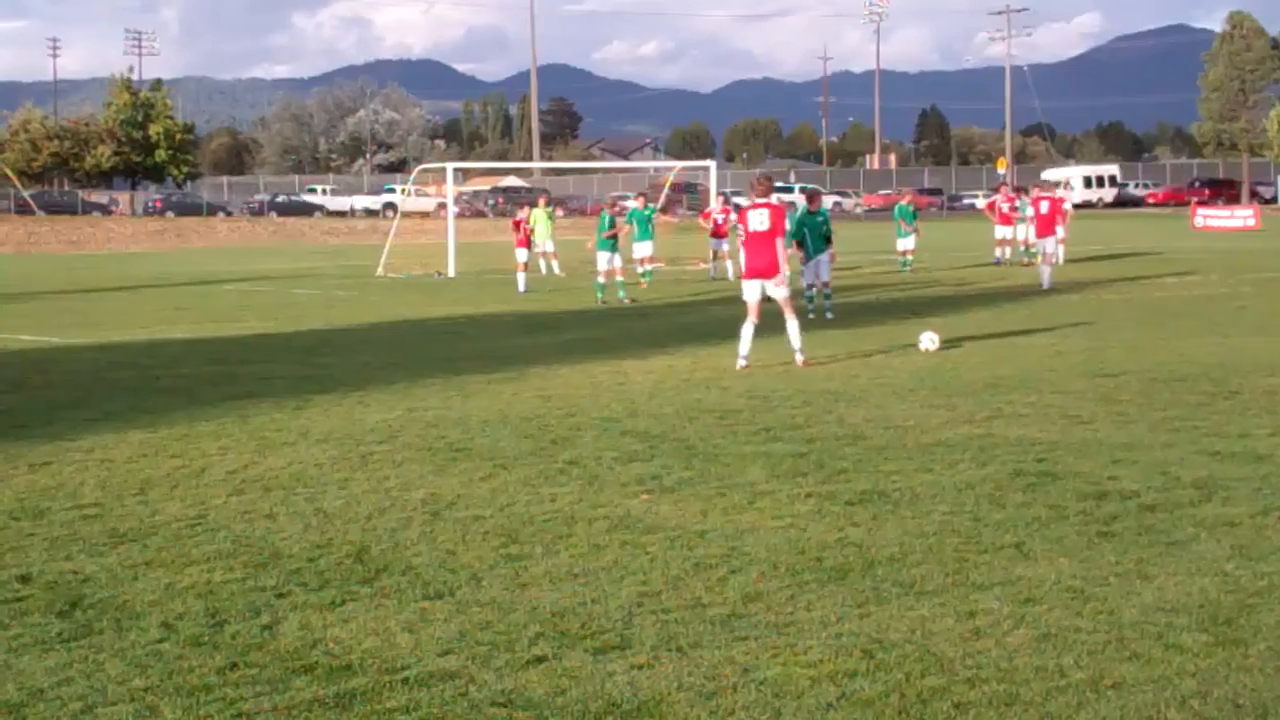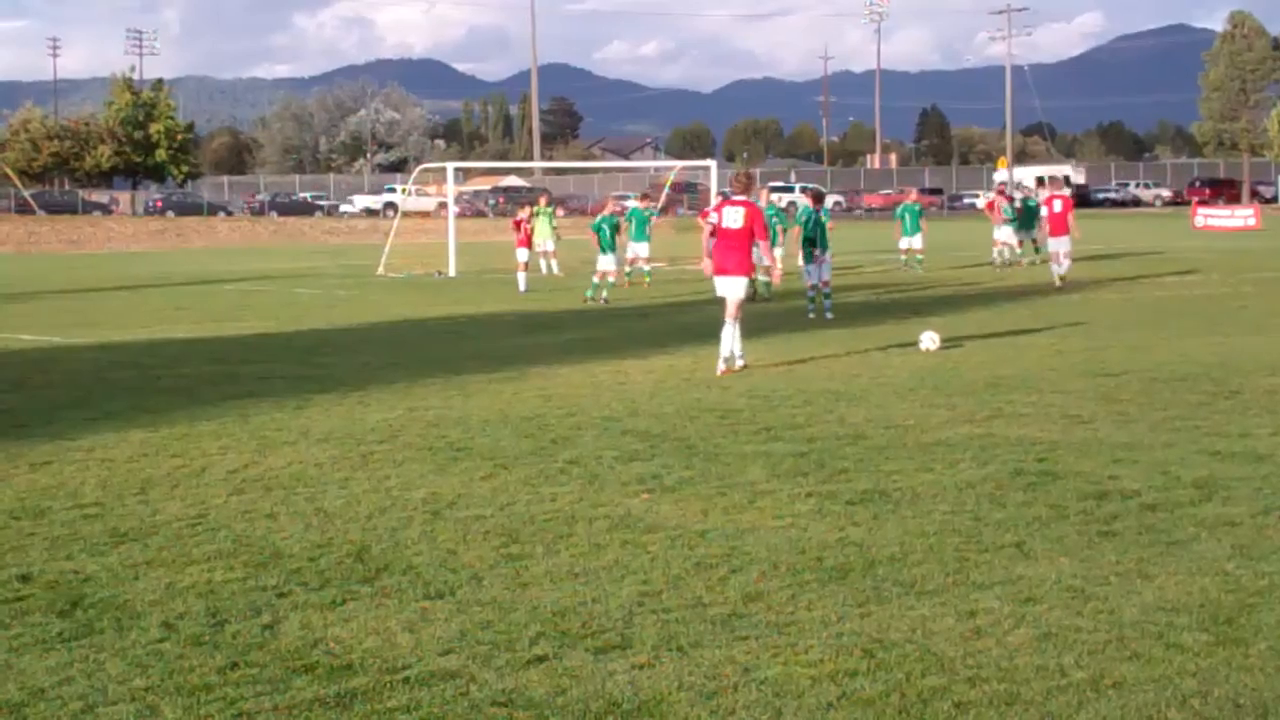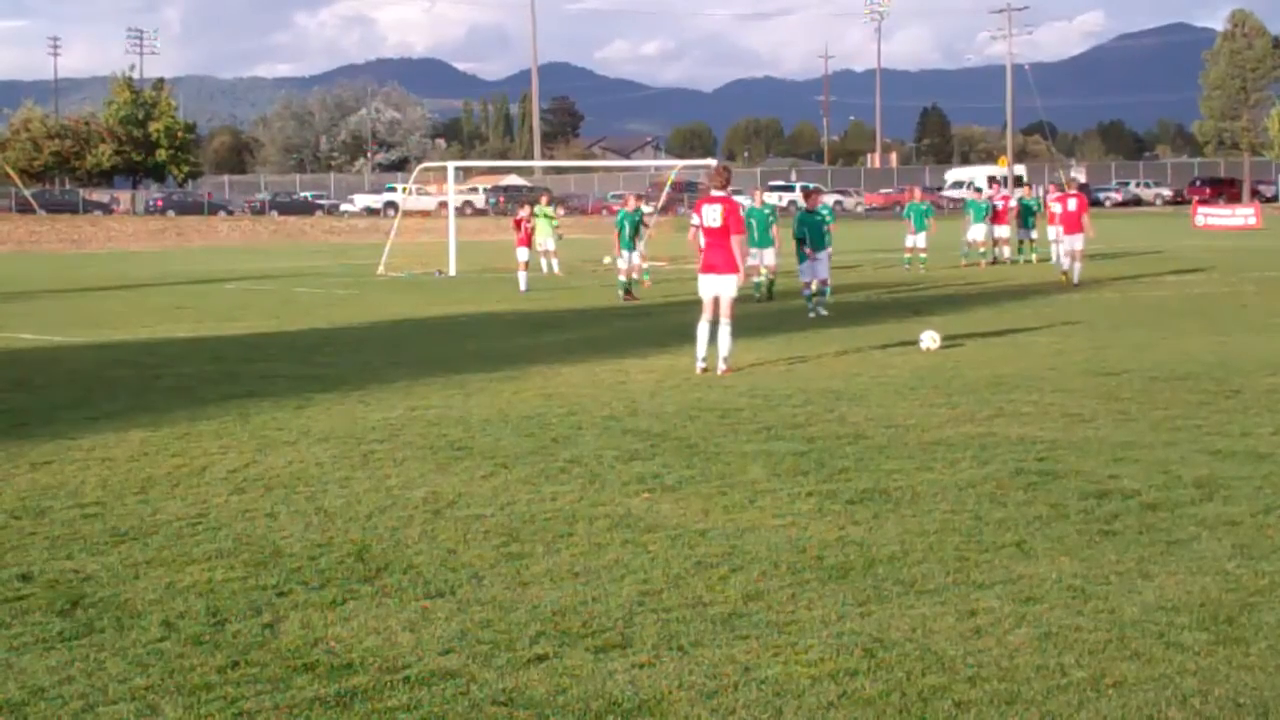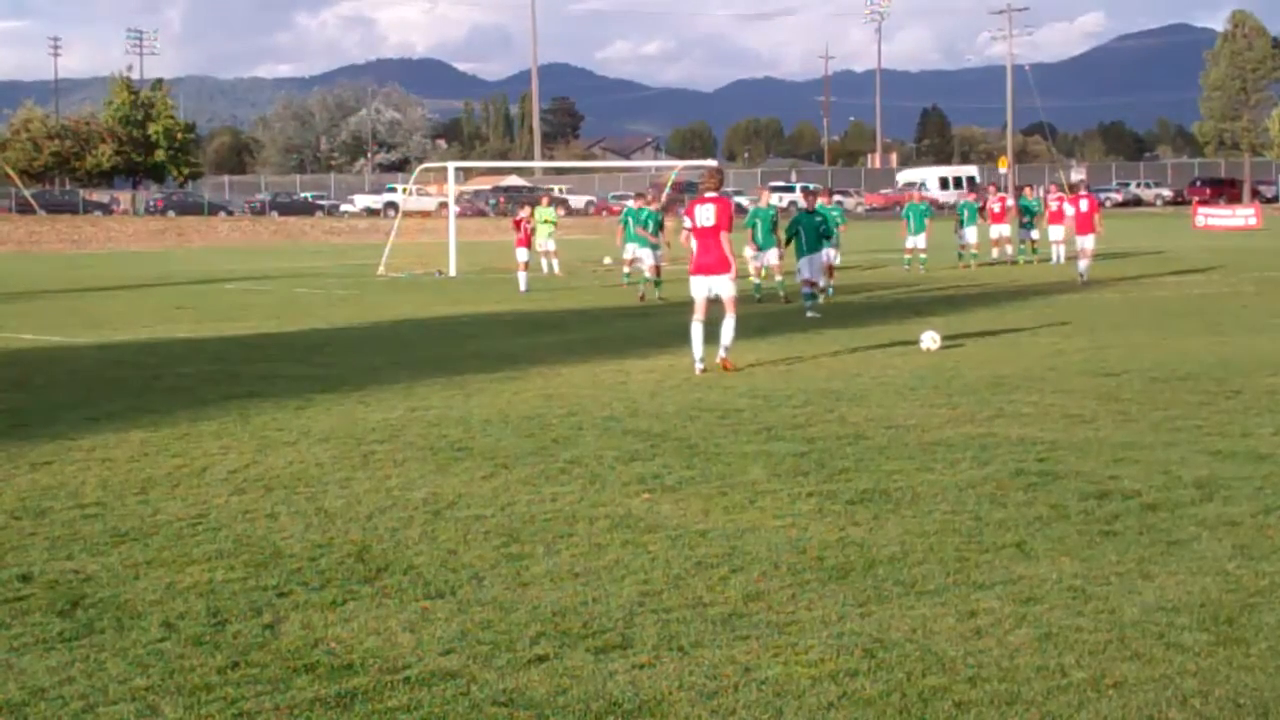
dt=0.5s
person 1, frame 1
left shoulder: (743, 213)
right shoulder: (778, 211)
left elbow: (741, 242)
right elbow: (779, 241)
right wrist: (782, 270)
left hip: (750, 270)
right hip: (773, 270)
left knee: (751, 317)
right knee: (788, 311)
left ankle: (742, 358)
right ankle: (798, 353)
person 1, frame 2
left shoulder: (720, 207)
right shoulder: (754, 210)
left elbow: (706, 233)
right elbow: (763, 244)
left wrist: (706, 257)
right wrist: (774, 267)
left hip: (720, 267)
right hip: (740, 268)
left knee: (733, 314)
right knee: (731, 316)
left ankle: (738, 358)
right ankle: (723, 362)
person 1, frame 3
left shoulder: (700, 204)
right shoulder: (733, 206)
left elbow: (692, 236)
right elbow: (735, 240)
right wrist: (742, 268)
left hip: (707, 266)
right hip: (728, 267)
left knee: (706, 314)
right knee: (725, 316)
left ankle: (700, 362)
right ankle: (723, 364)
person 1, frame 4
left shoulder: (692, 205)
right shoulder: (725, 204)
left elbow: (684, 238)
right elbow: (724, 236)
right wrist: (733, 263)
left hip: (699, 267)
right hip: (721, 267)
left knee: (698, 316)
right knee: (730, 312)
left ankle: (698, 362)
right ankle: (723, 352)
